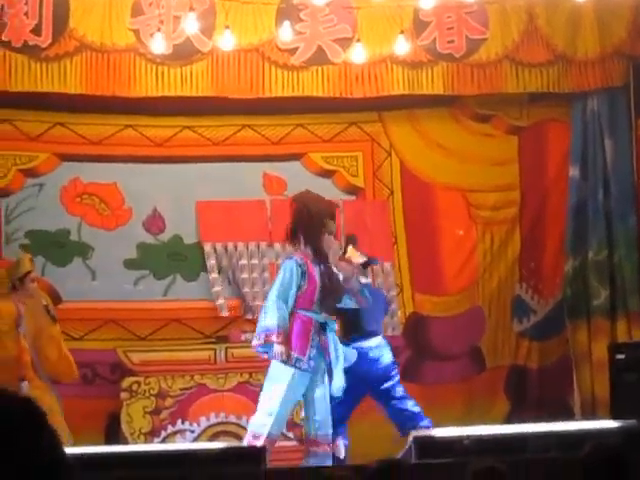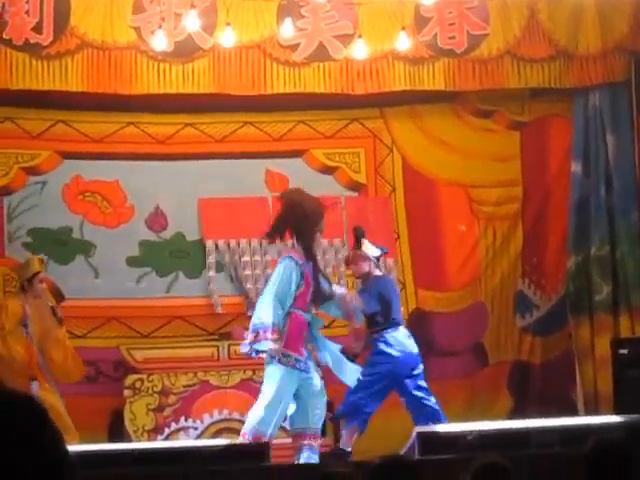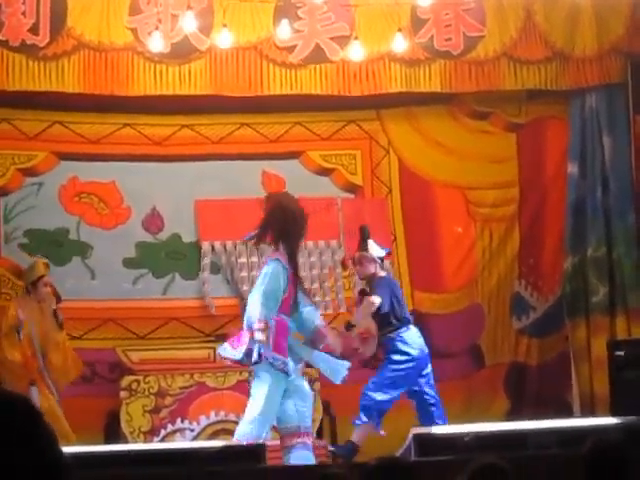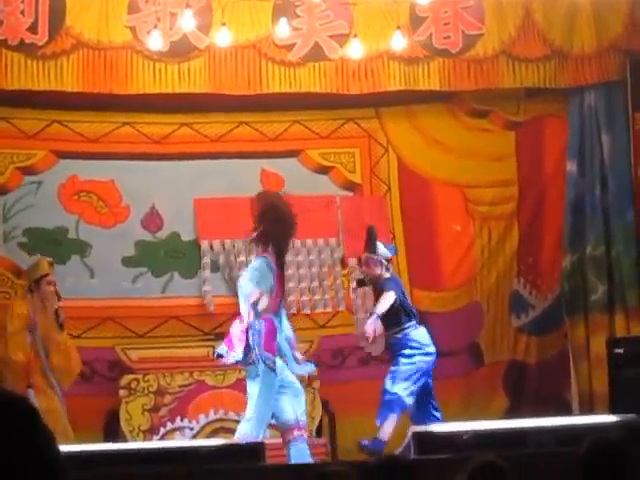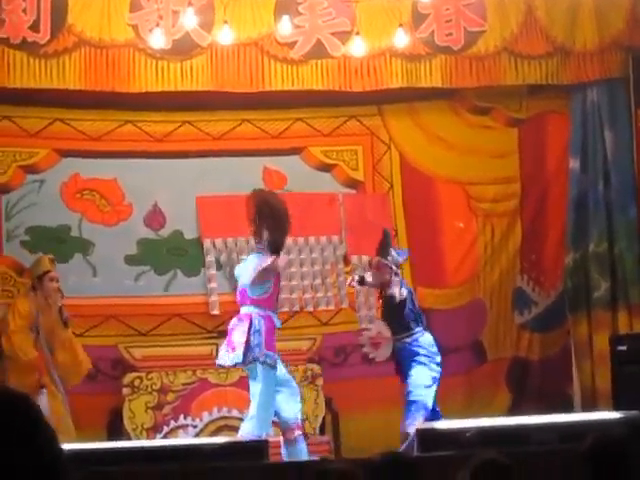
dt=0.1s
person 1, frame 1
left shoulder: (326, 269)
right shoulder: (296, 264)
left elbow: (338, 298)
right elbow: (277, 302)
right wrist: (277, 338)
left hip: (316, 346)
right hip: (294, 343)
left knee: (320, 409)
right knee: (278, 404)
left ankle: (318, 466)
person 1, frame 2
left shoulder: (310, 265)
right shoulder: (292, 263)
left elbow: (323, 294)
right elbow: (272, 298)
left wrist: (340, 299)
right wrist: (272, 337)
left hip: (302, 343)
right hip: (287, 344)
left knee: (314, 398)
right knee: (273, 402)
left ankle: (307, 461)
person 1, frame 3
left shoulder: (287, 266)
right shoulder: (276, 266)
left elbow: (300, 304)
right elbow: (258, 297)
left wrist: (321, 330)
right wrist: (260, 327)
left hip: (280, 346)
right hip: (268, 346)
left knee: (300, 397)
right knee: (265, 406)
left ankle: (300, 461)
person 1, frame 4
left shoulder: (272, 264)
right shoulder: (262, 264)
right elbow: (246, 283)
left wrist: (290, 347)
right wrist: (256, 297)
left hip: (267, 343)
right hip: (256, 341)
left knee: (290, 392)
right knee: (261, 406)
left ankle: (300, 459)
person 1, frame 5
left shoulder: (263, 260)
right shoulder: (258, 260)
right elbow: (246, 273)
right wrist: (264, 269)
left hip: (257, 335)
right hip: (256, 335)
left knee: (285, 388)
right knee: (263, 404)
left ankle: (296, 455)
person 2, frame 1
left shoulder: (348, 293)
right shoulder: (377, 292)
left hip: (357, 357)
right hip: (382, 354)
left knee: (336, 411)
right knee: (400, 407)
left ankle: (338, 456)
person 2, frame 2
left shoulder: (371, 286)
right shoulder: (386, 282)
left elbow: (358, 305)
left hip: (389, 348)
right hip: (406, 345)
left knee: (357, 400)
right knee: (421, 400)
left ankle: (344, 449)
person 2, frame 3
left shoulder: (381, 284)
right shoulder: (385, 282)
left elbow: (373, 302)
left wrist: (352, 323)
right wrist: (365, 288)
left hip: (403, 347)
right hip: (412, 345)
left knee: (375, 395)
right knee: (427, 400)
left ankle: (352, 446)
person 2, frame 4
left shoulder: (388, 284)
right shoulder: (385, 283)
left elbow: (388, 298)
left wrist: (375, 317)
right wrist: (363, 281)
left hip: (413, 345)
right hip: (413, 344)
left knee: (395, 390)
right knee: (423, 400)
left ankle: (379, 442)
person 2, frame 5
left shoulder: (396, 287)
right shoulder: (386, 289)
left elbow: (399, 293)
right elbow: (372, 280)
left wrist: (392, 283)
right wrist: (361, 280)
left hip: (420, 350)
right hip: (404, 352)
left knee: (416, 395)
right knee: (417, 397)
person 3, frame 1
left shoulder: (36, 305)
left elbow: (47, 337)
left wrist: (50, 316)
right wrist: (18, 326)
left hip: (33, 369)
right hip: (18, 372)
person 3, frame 2
left shoulder: (42, 305)
left elbow: (53, 339)
left wrist: (56, 318)
right wrist: (24, 325)
left hip: (39, 368)
right hip: (22, 372)
left knee: (50, 410)
person 3, frame 3
left shoulder: (45, 309)
right shoulder: (15, 310)
left elbow: (52, 343)
left wrist: (57, 322)
right wrist: (18, 329)
left hip: (39, 373)
right hip: (21, 376)
left knee: (48, 413)
person 3, frame 4
left shoulder: (48, 308)
right shoulder: (20, 308)
left elbow: (54, 343)
left wrist: (59, 325)
right wrist: (30, 330)
left hip: (42, 371)
right hip: (23, 375)
left knee: (52, 414)
person 3, frame 5
left shoulder: (51, 306)
right shoulder: (22, 306)
left elbow: (59, 341)
left wrist: (64, 323)
right wrist: (32, 330)
left hip: (46, 370)
right hip: (26, 373)
left knee: (55, 413)
